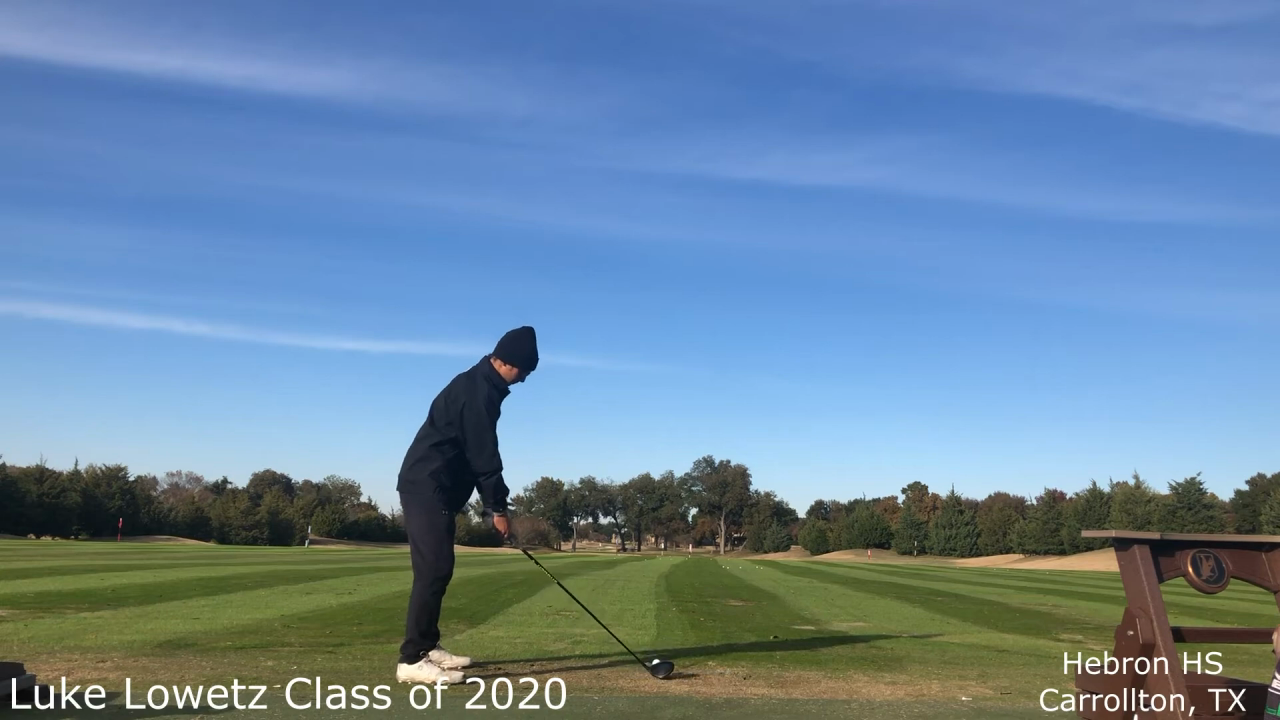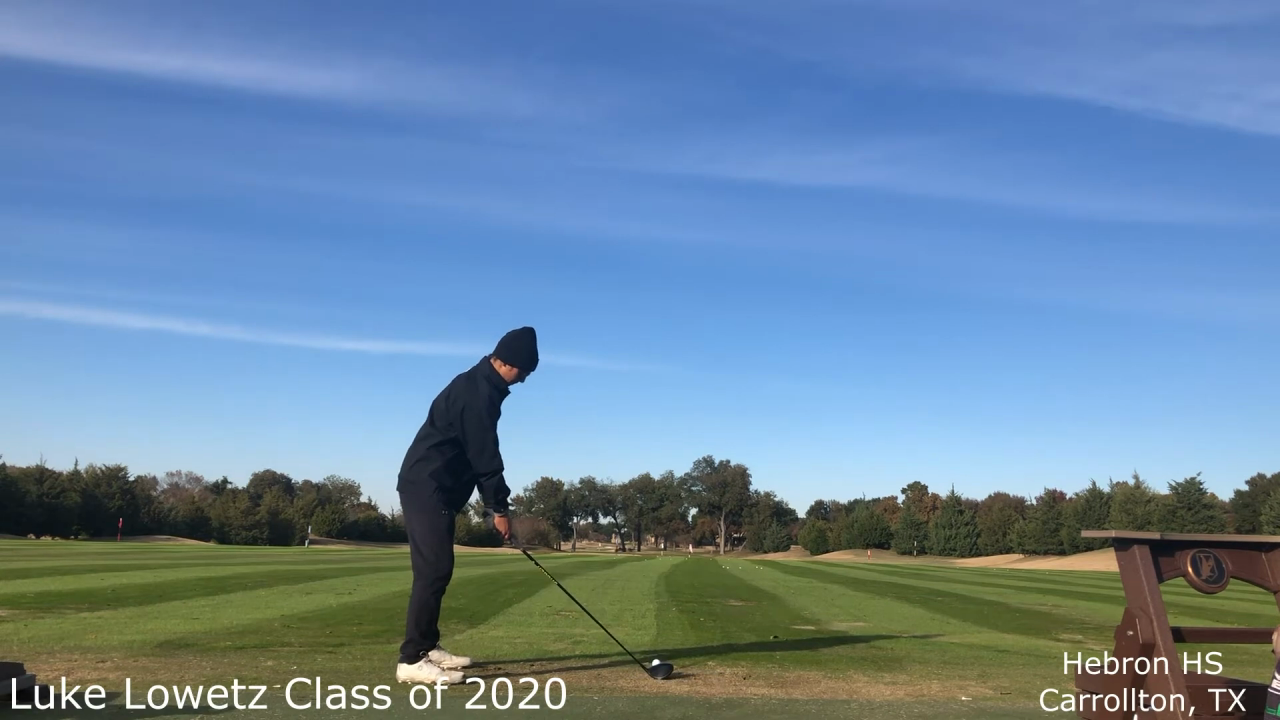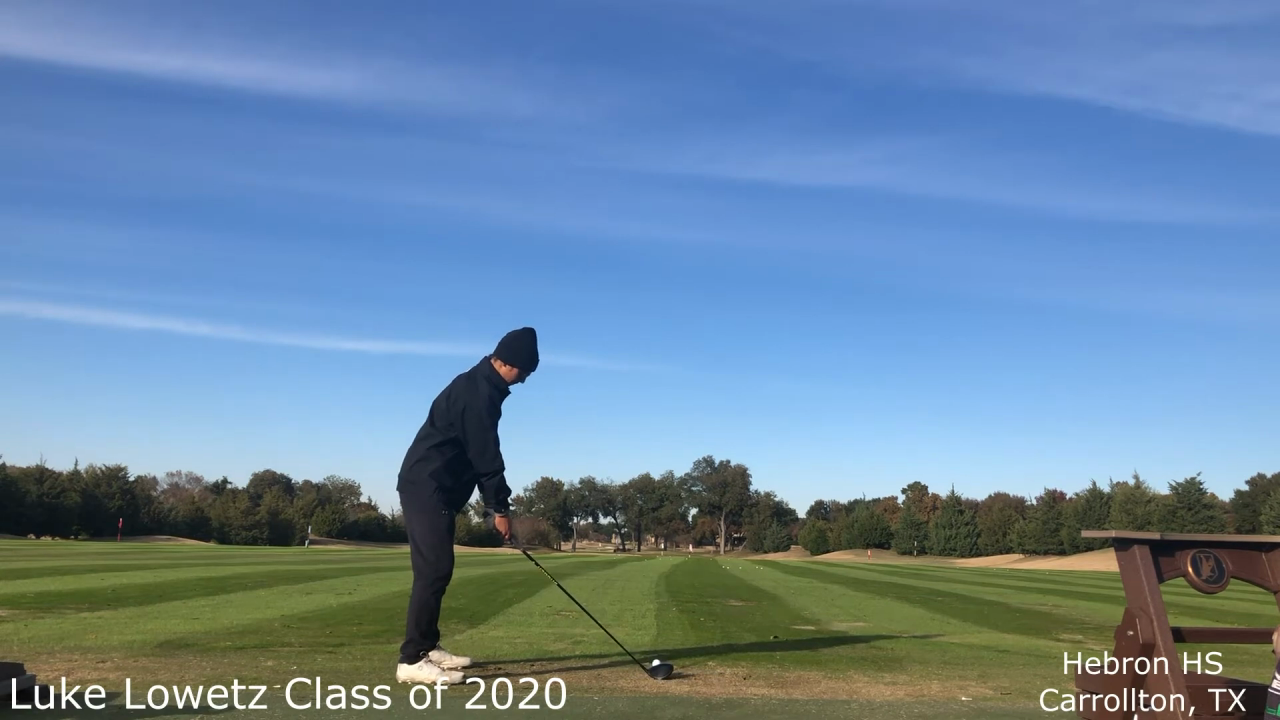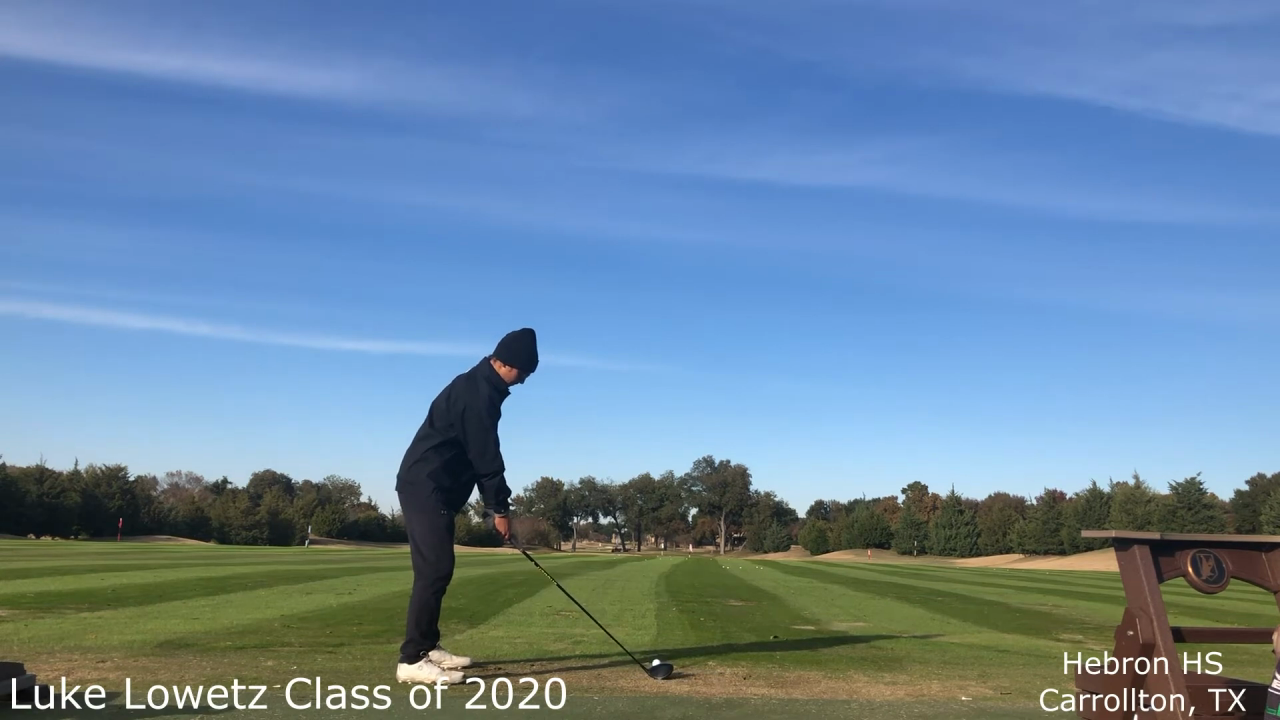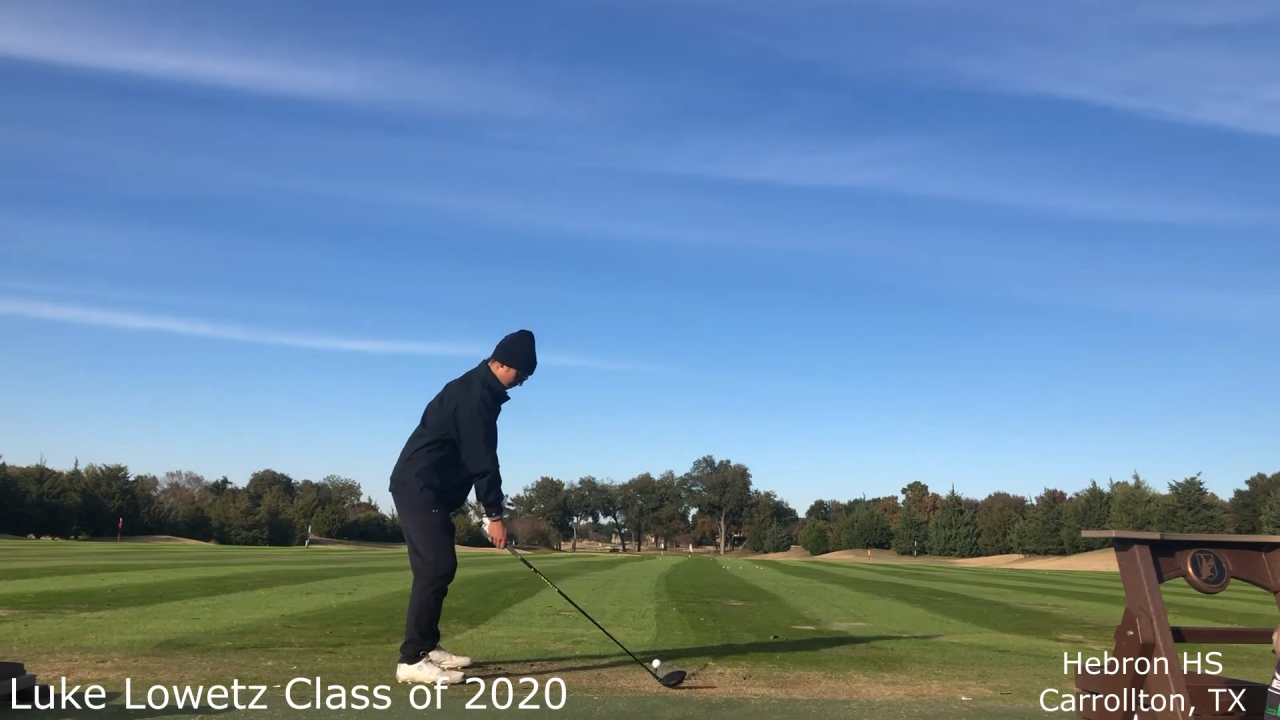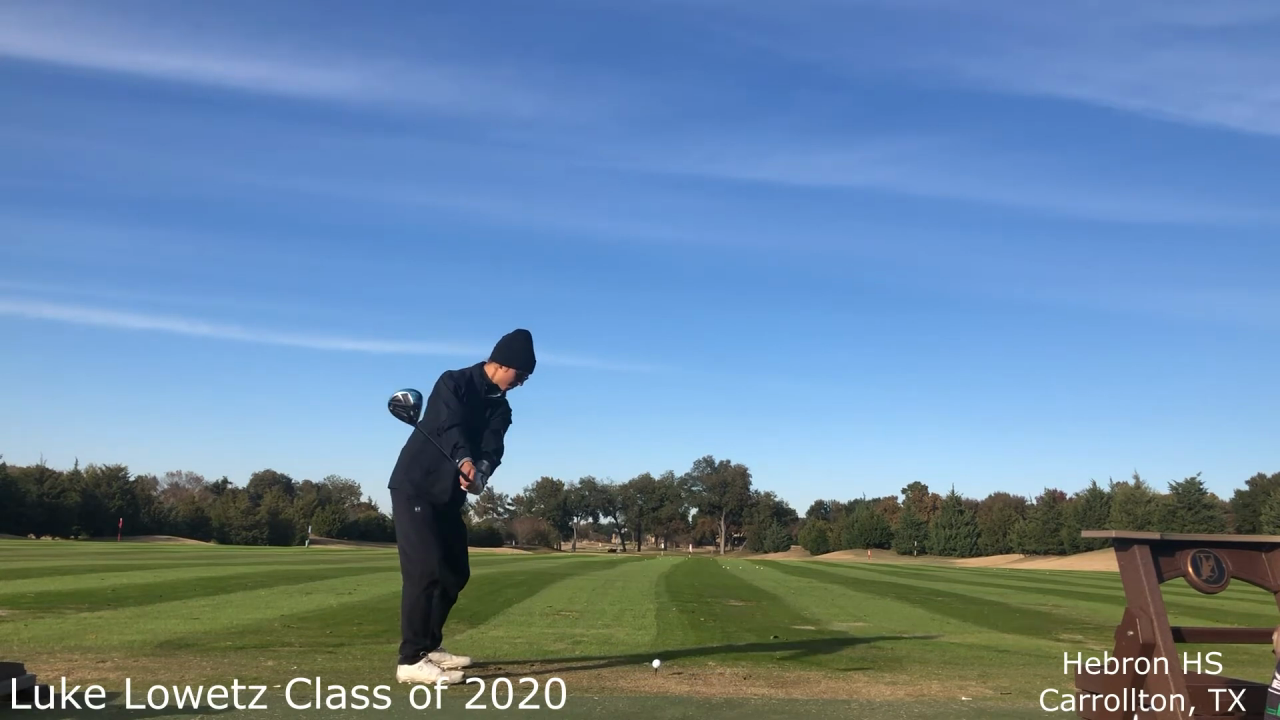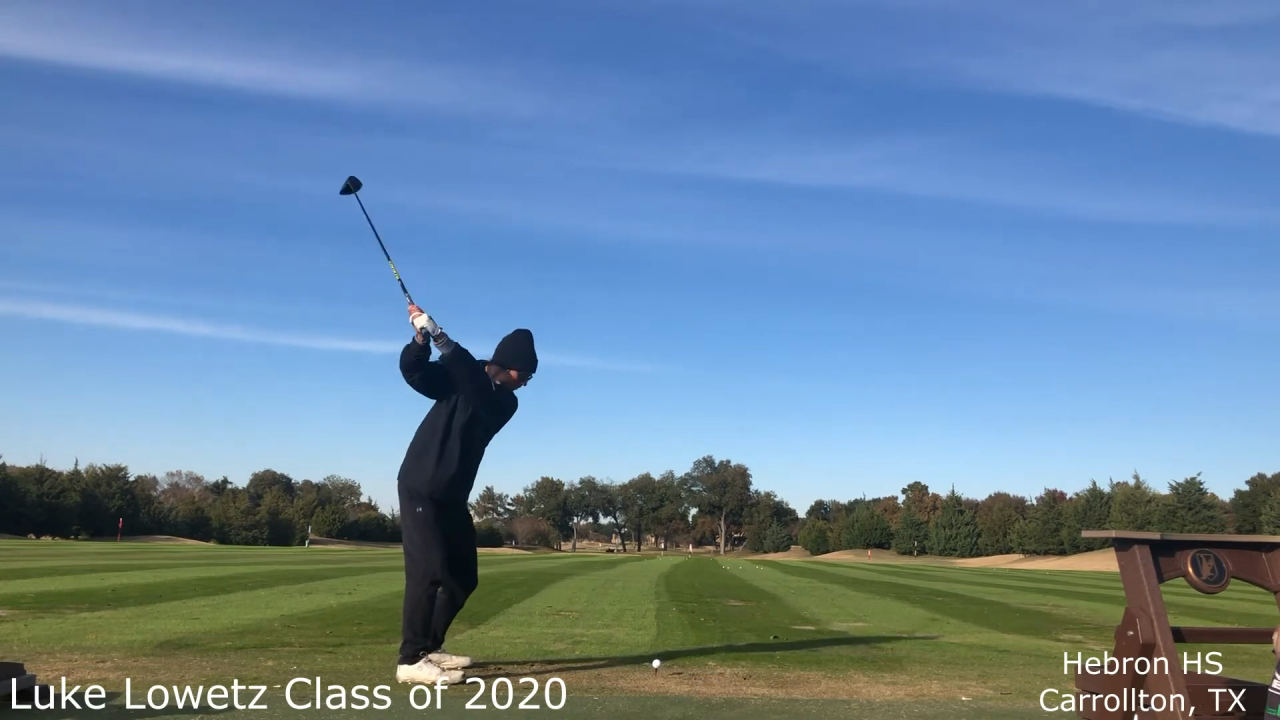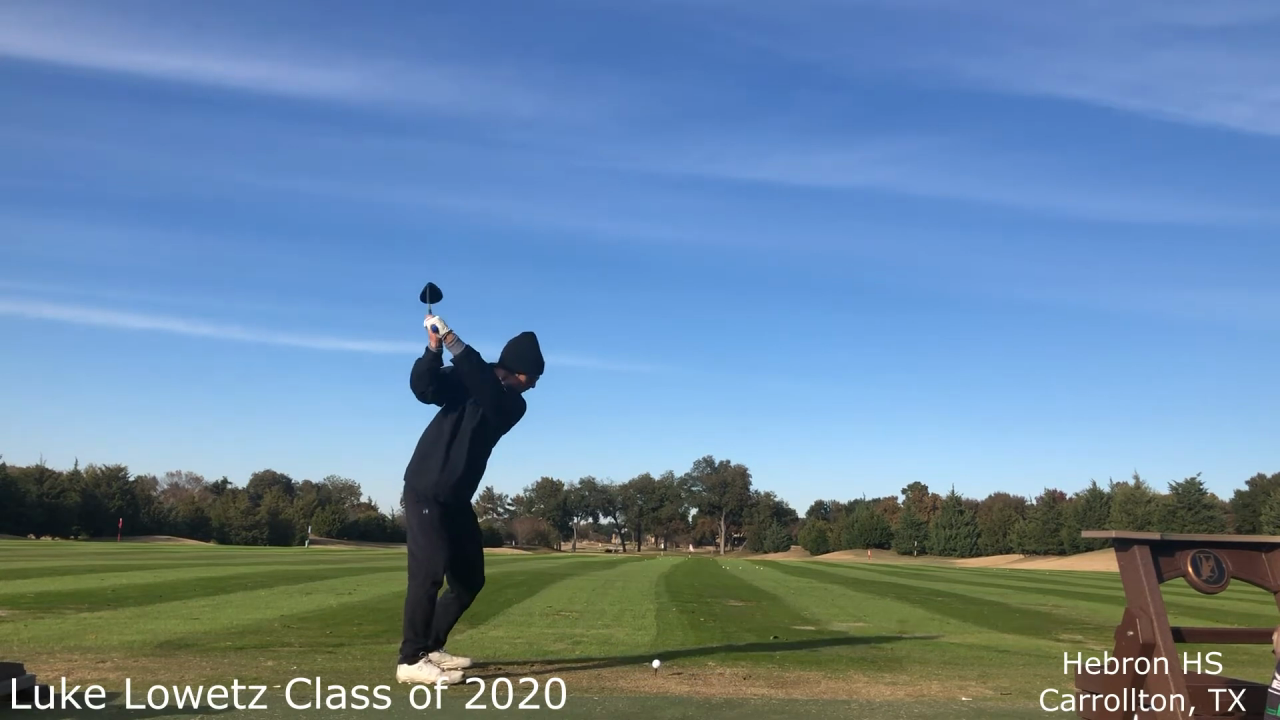
dt=0.3s
person 1, frame 1
left shoulder: (478, 385)
right shoulder: (479, 393)
left elbow: (474, 453)
right elbow: (483, 456)
left wrist: (491, 503)
right wrist: (498, 508)
left hip: (432, 487)
right hip: (429, 488)
left knee: (438, 570)
right knee: (434, 570)
left ankle: (428, 647)
right ankle: (412, 659)
person 1, frame 2
left shoulder: (478, 386)
right shoulder: (478, 393)
left elbow: (476, 455)
right elbow: (484, 457)
left wrist: (492, 503)
right wrist: (499, 507)
left hip: (431, 487)
right hip: (429, 489)
left knee: (437, 569)
right knee: (433, 570)
left ankle: (427, 647)
right ankle: (412, 659)
person 1, frame 3
left shoulder: (478, 386)
right shoulder: (479, 393)
left elbow: (478, 454)
right elbow: (485, 457)
left wrist: (493, 503)
right wrist: (500, 508)
left hip: (431, 487)
right hip: (428, 488)
left knee: (438, 569)
right knee: (434, 570)
left ankle: (428, 647)
right ankle: (412, 659)
person 1, frame 4
left shoulder: (478, 387)
right shoulder: (478, 394)
left elbow: (478, 456)
right elbow: (485, 457)
left wrist: (492, 504)
right wrist: (500, 508)
left hip: (431, 487)
right hip: (427, 488)
left knee: (438, 569)
right knee: (434, 569)
left ankle: (428, 647)
right ankle: (412, 659)
person 1, frame 5
left shoulder: (488, 397)
right shoulder: (473, 394)
left elbow: (484, 458)
right elbow: (478, 461)
left wrist: (492, 511)
right wrist: (494, 515)
left hip: (437, 492)
right hip: (419, 488)
left knee: (441, 569)
right knee: (434, 568)
left ankle: (428, 646)
right ankle: (412, 660)
person 1, frame 6
left shoulder: (499, 407)
right shoulder: (454, 383)
left elbow: (491, 448)
right elbow: (451, 425)
left wrist: (478, 470)
right wrist: (464, 458)
left hip: (446, 496)
right hip: (414, 488)
left knee: (453, 573)
right knee: (424, 570)
left ankle: (428, 647)
right ankle: (411, 660)
person 1, frame 7
left shoulder: (504, 402)
right shoulder: (453, 377)
left elbow: (472, 377)
right elbow: (412, 372)
left wrist: (436, 335)
right wrist: (421, 339)
left hip: (454, 496)
right hip: (420, 488)
left knee: (463, 578)
right knee: (428, 572)
left ankle: (430, 648)
right ankle: (411, 660)
person 1, frame 8
left shoulder: (513, 404)
right shoulder: (462, 379)
left elbow: (485, 384)
right elbow: (423, 386)
left wrist: (450, 340)
right wrist: (434, 348)
left hip: (457, 497)
right hip: (426, 489)
left knee: (469, 578)
right knee: (430, 571)
left ankle: (430, 647)
right ankle: (411, 660)
